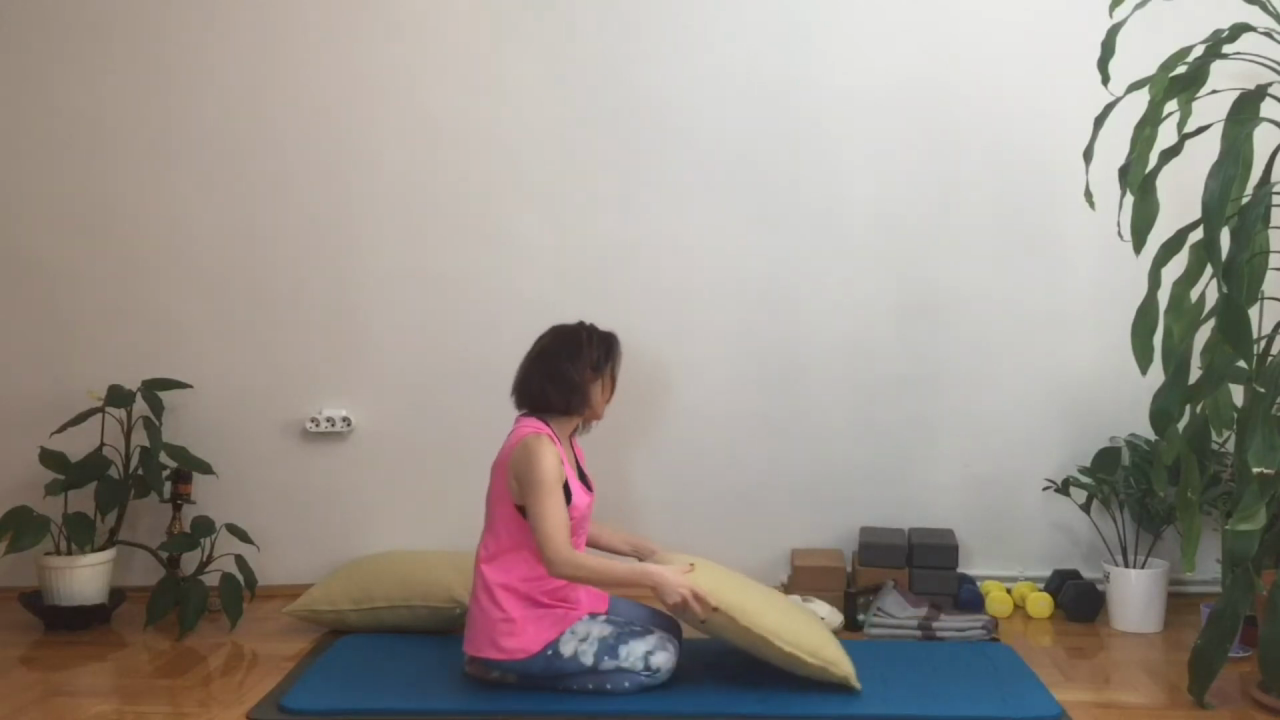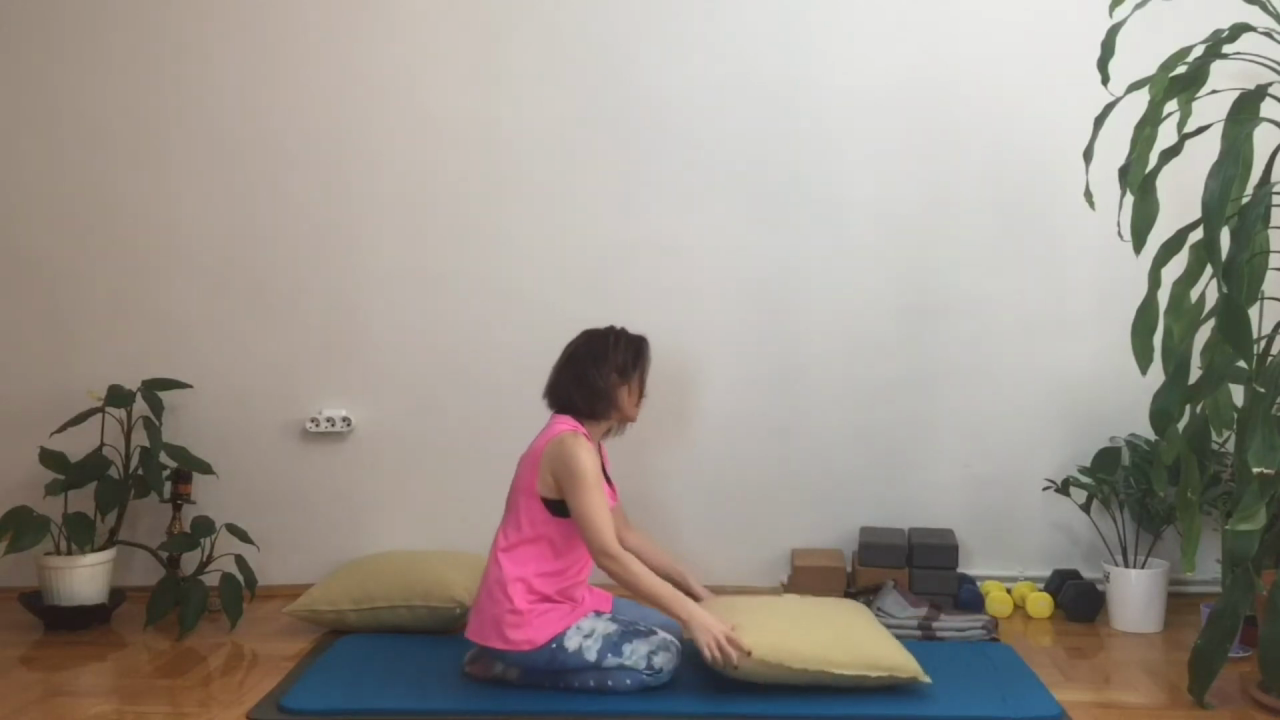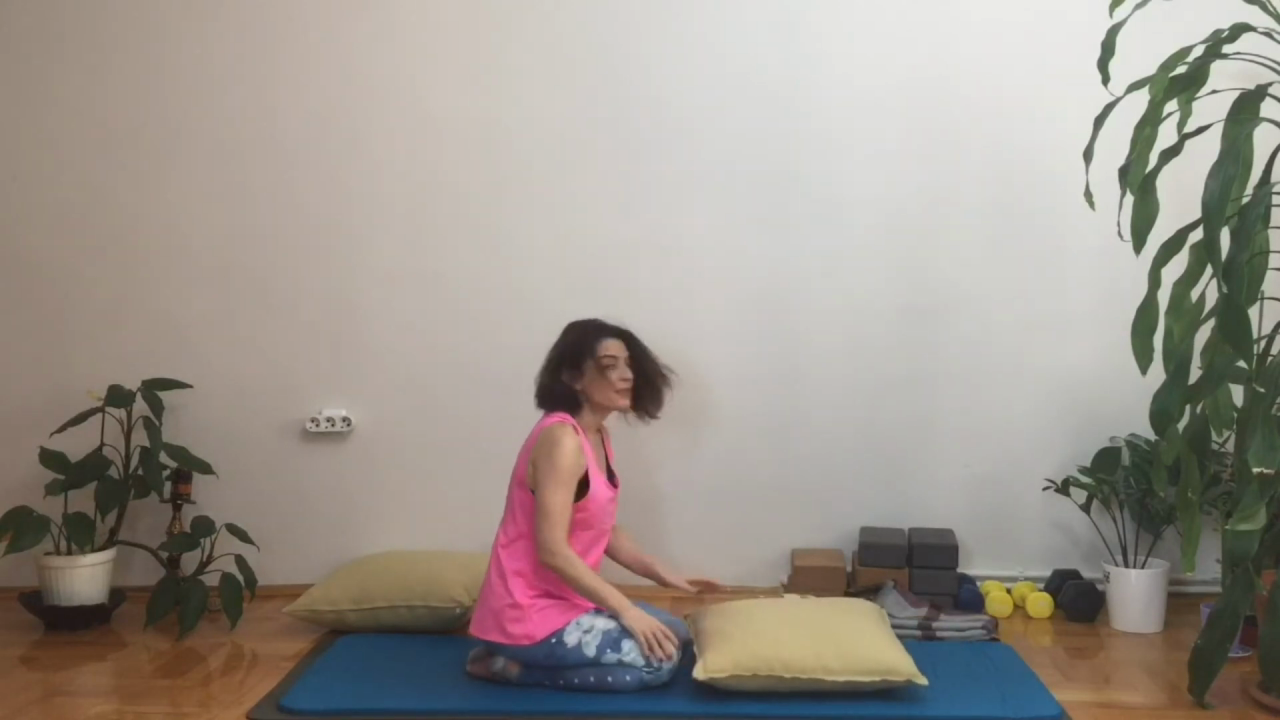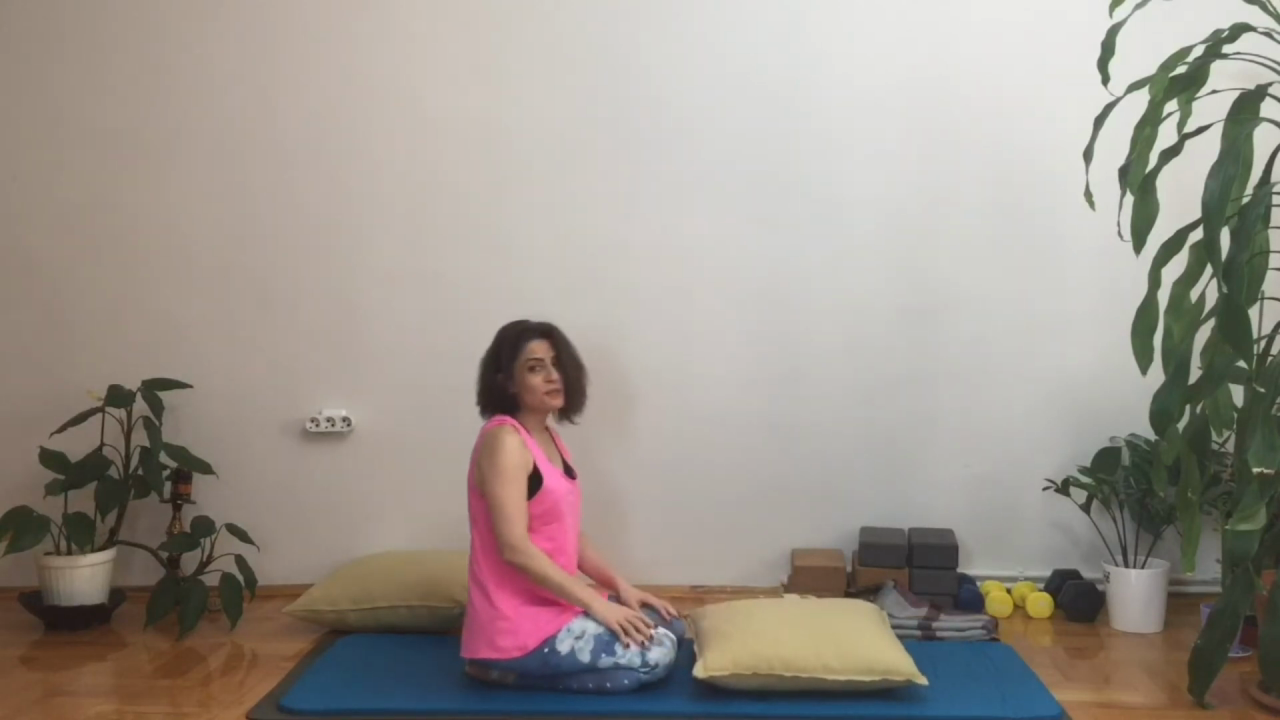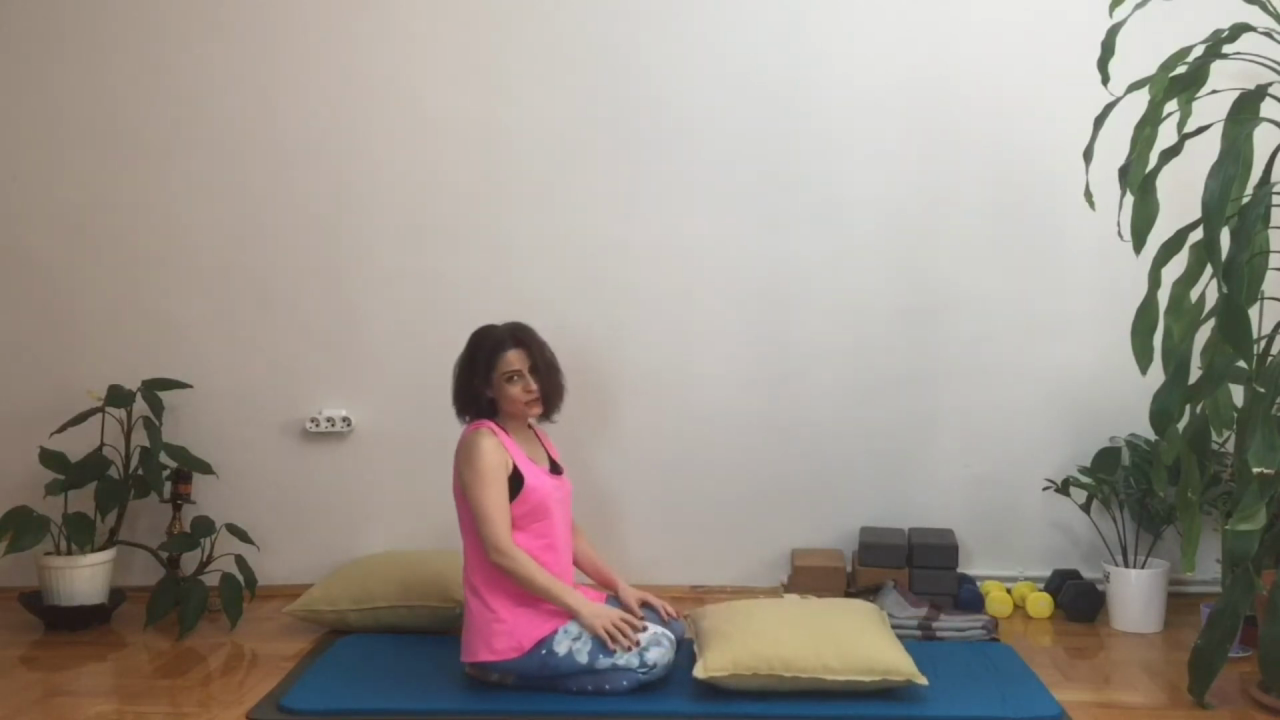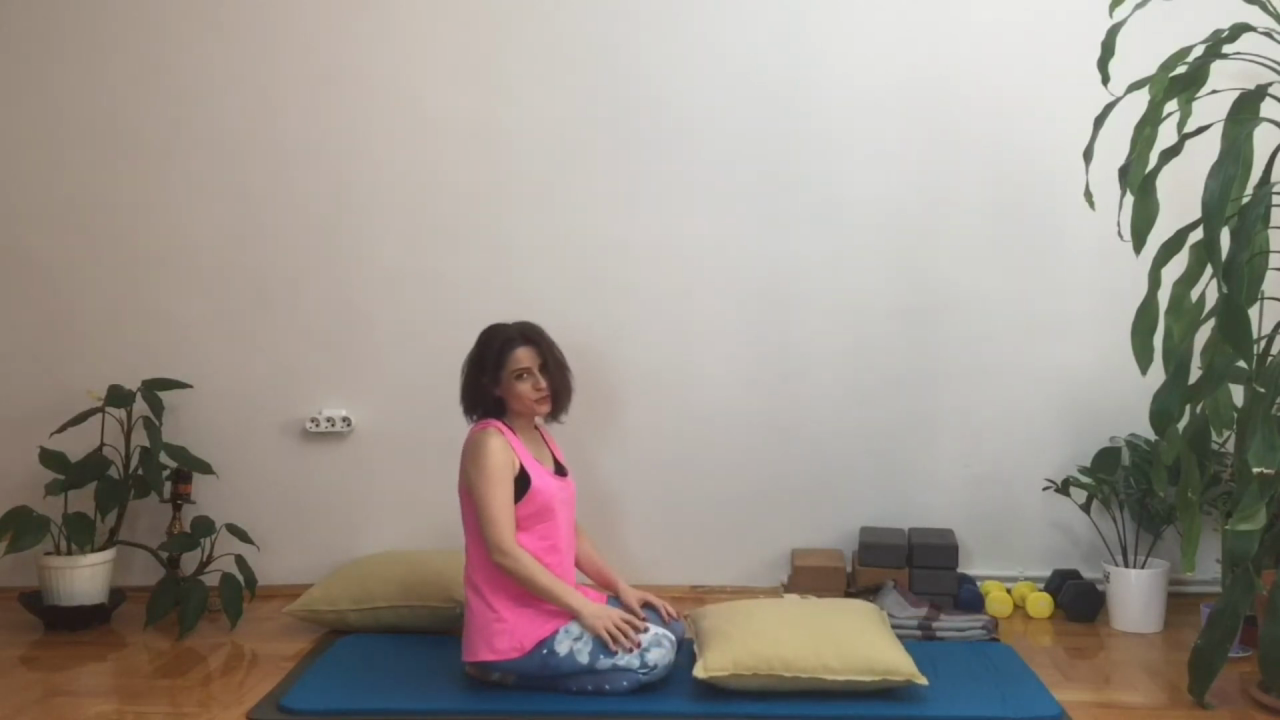
dt=0.4s
person 1, frame 1
left shoulder: (558, 440)
right shoulder: (536, 447)
right elbow: (559, 559)
left wrist: (645, 550)
right wrist: (653, 576)
left hip: (554, 601)
right hip: (518, 626)
left knee: (664, 630)
right knee: (656, 657)
left ankle: (526, 663)
right ankle: (513, 668)
person 1, frame 2
left shoulder: (587, 441)
right shoulder: (572, 447)
left elbow: (625, 532)
right elbow: (610, 555)
left wrist: (692, 586)
right wrist: (693, 615)
left hip: (559, 599)
right hip: (525, 618)
left knee: (666, 628)
right knee: (659, 658)
left ankle: (525, 657)
right ankle: (510, 664)
person 1, frame 3
left shoulder: (597, 436)
right shoulder: (562, 438)
left elbow: (604, 531)
right elbow: (552, 550)
left wrist: (662, 573)
right wrist: (625, 610)
left hip: (565, 598)
right hip: (528, 613)
left knee: (673, 632)
right knee: (657, 659)
left ankle: (529, 656)
right ankle: (514, 664)
person 1, frame 4
left shoulder: (548, 437)
right shoulder: (503, 439)
right elbow: (514, 547)
left wrist: (620, 586)
right wrist: (596, 603)
left hip: (552, 604)
right hip: (514, 623)
left knee: (669, 626)
right knee: (655, 653)
left ankle: (533, 660)
right ankle: (510, 667)
person 1, frame 5
left shoulder: (536, 437)
right shoulder: (482, 444)
right elbow: (500, 550)
left wrist: (619, 587)
right wrist: (583, 607)
left hip: (550, 605)
right hip: (512, 627)
left knee: (668, 626)
right knee: (652, 652)
left ankle: (538, 663)
right ankle: (509, 669)
person 1, frame 6
left shoulder: (540, 436)
right shoulder: (490, 442)
right elbow: (503, 550)
left wrist: (620, 587)
right wrist: (585, 608)
left hip: (552, 605)
right hip: (512, 628)
left knee: (668, 626)
right knee: (653, 653)
left ankle: (530, 663)
right ankle: (508, 668)
